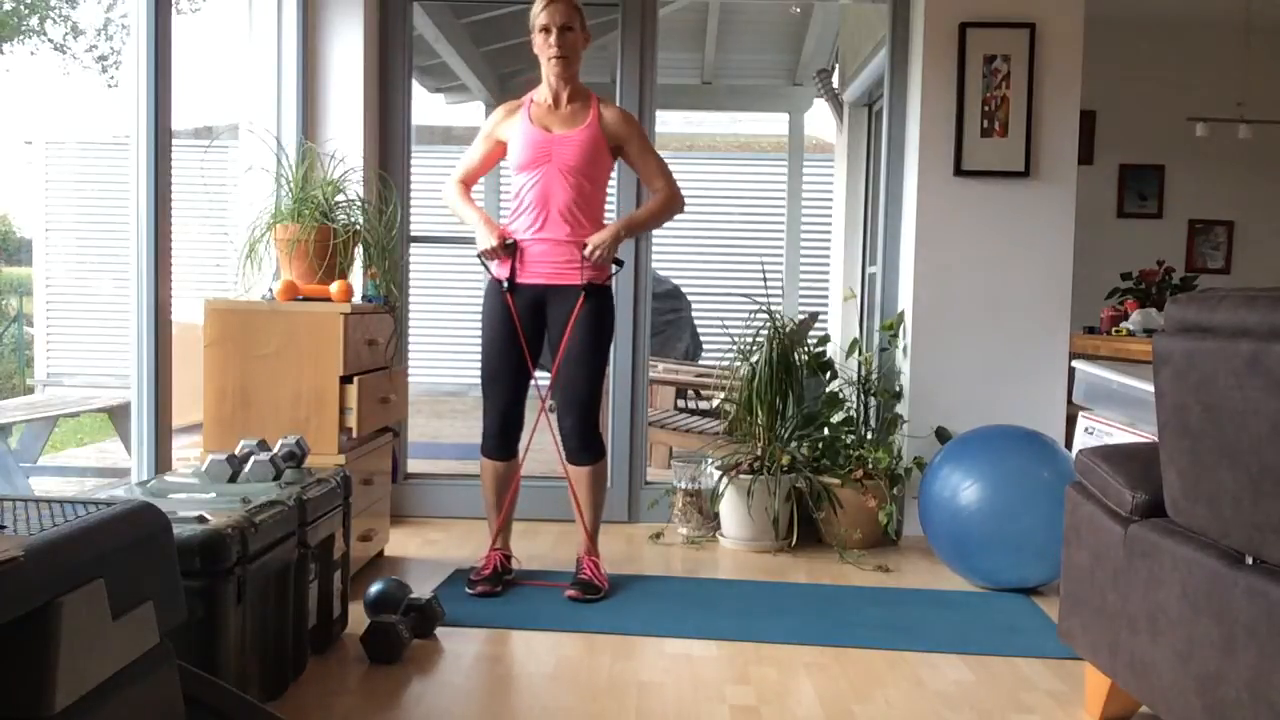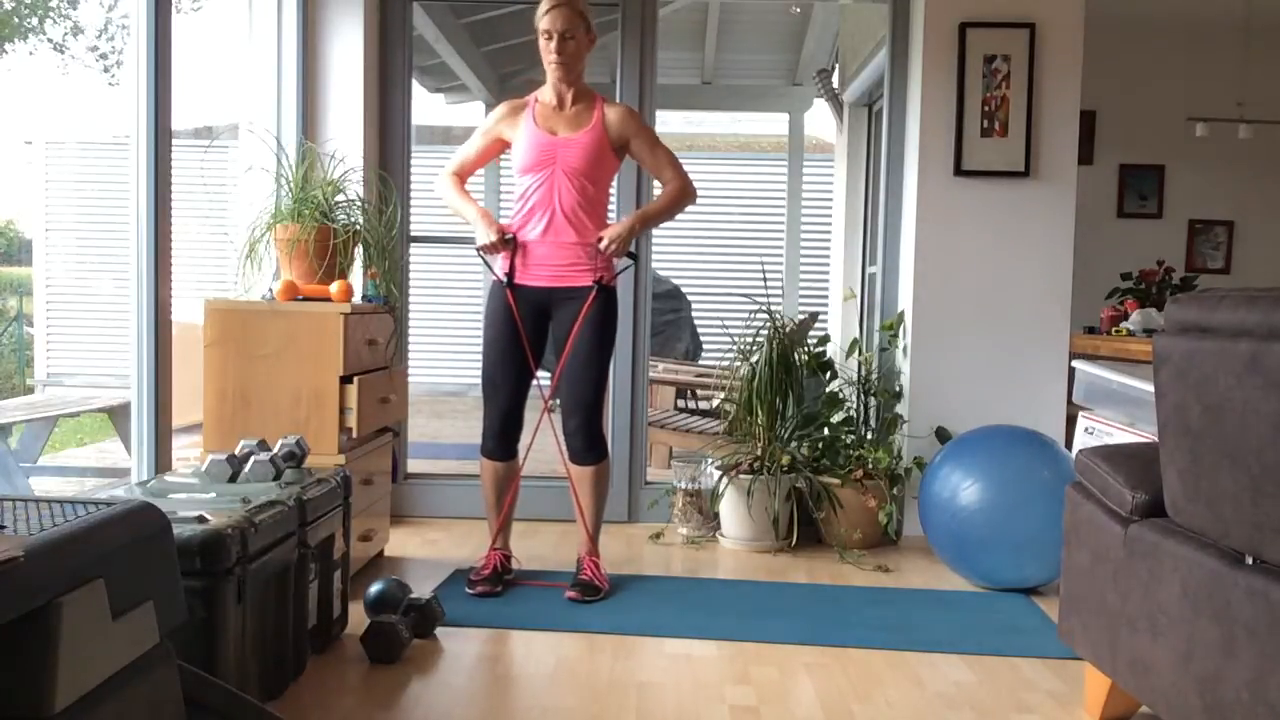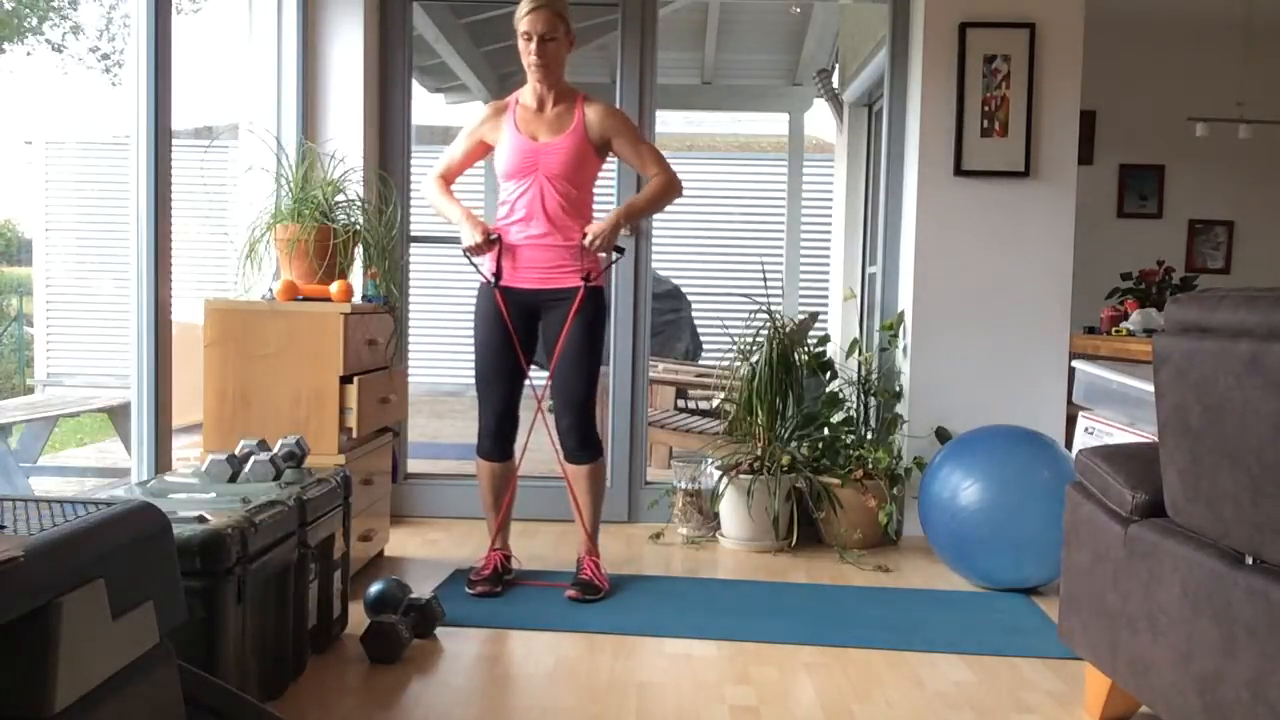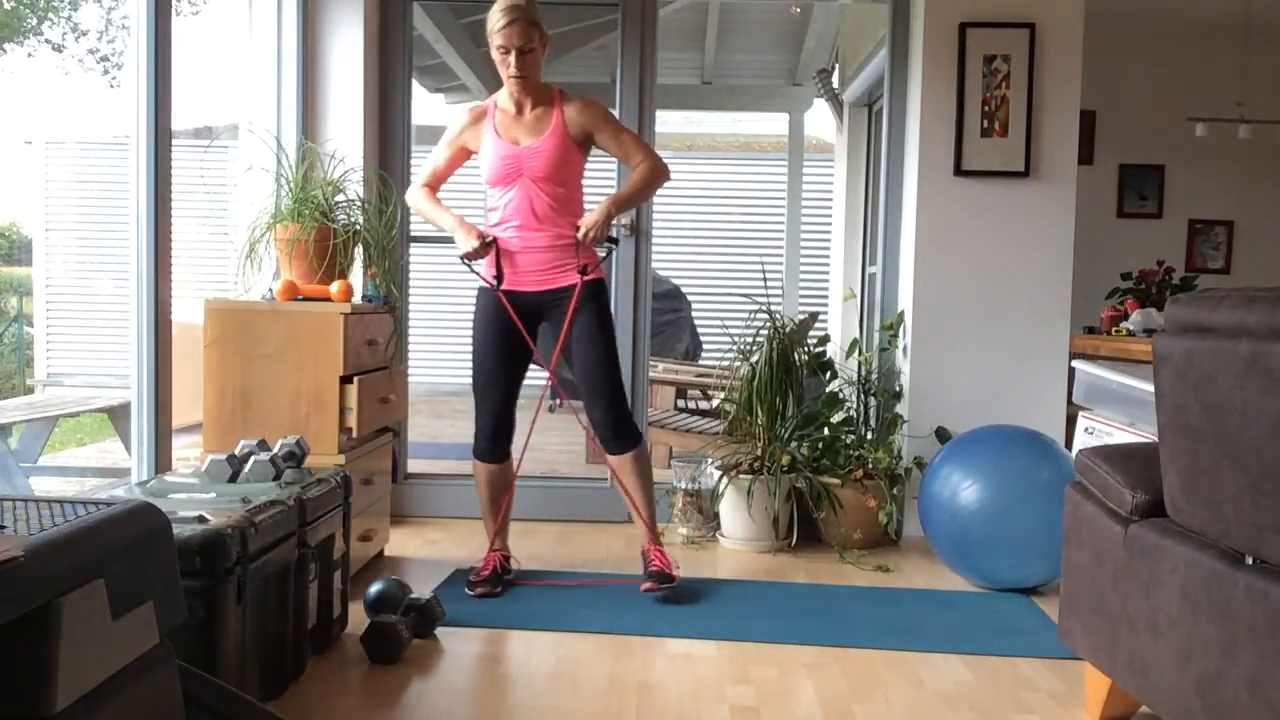
dt=0.5s
person 1, frame 1
left shoulder: (610, 120)
right shoulder: (509, 117)
left elbow: (670, 196)
right elbow: (456, 183)
left wrist: (618, 230)
right wrist: (482, 225)
left hip: (581, 286)
right hip: (513, 282)
left knee: (578, 422)
right knee: (500, 418)
left ankle: (589, 556)
right ankle: (498, 551)
person 1, frame 2
left shoulder: (616, 119)
right shoulder: (512, 115)
left elbow: (681, 187)
right elbow: (450, 178)
left wrist: (633, 223)
right wrist: (480, 218)
left hip: (586, 287)
right hip: (517, 283)
left knee: (581, 422)
right knee: (499, 418)
left ankle: (589, 555)
right ankle: (498, 551)
person 1, frame 3
left shoulder: (597, 117)
right shoulder: (496, 117)
left elbow: (666, 182)
right elbow: (436, 180)
left wrist: (618, 217)
right wrist: (465, 220)
left hip: (574, 286)
right hip: (506, 284)
left knee: (575, 421)
right knee: (495, 420)
left ankle: (589, 555)
right ankle: (498, 551)
person 1, frame 4
left shoulder: (577, 113)
right shoulder: (475, 123)
left elbow: (653, 167)
right elbow: (419, 190)
left wrist: (610, 207)
right wrist: (457, 226)
left hip: (574, 283)
right hip: (503, 288)
left knee: (609, 413)
right knee: (491, 423)
left ankle: (652, 546)
right ankle: (497, 552)
